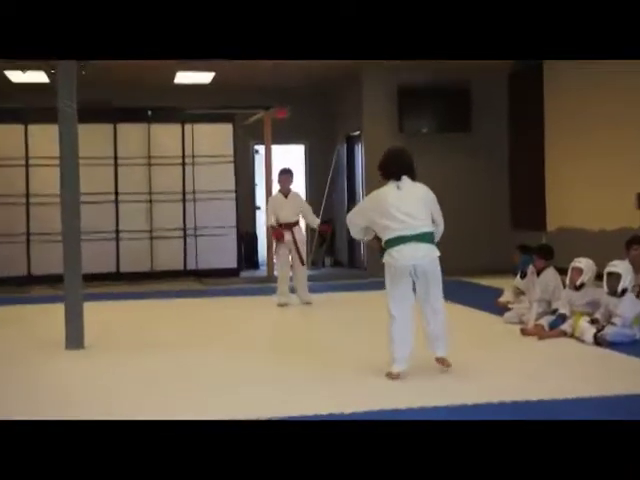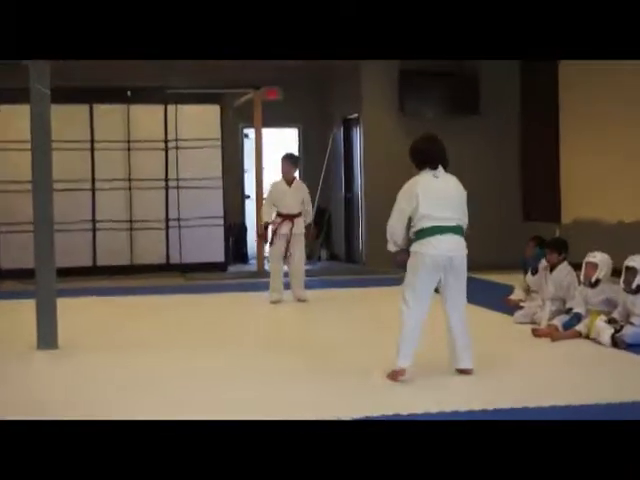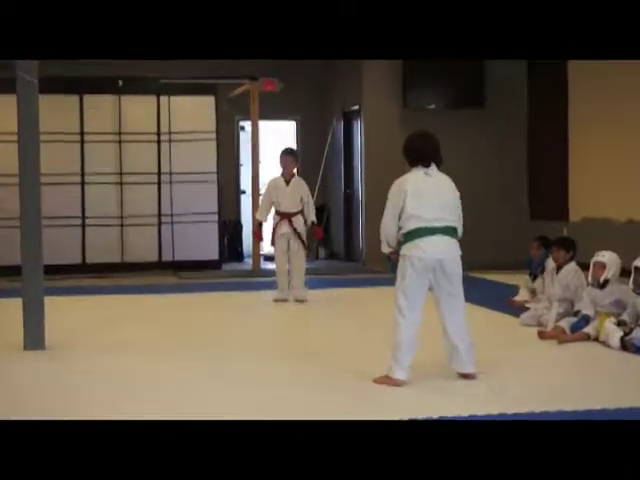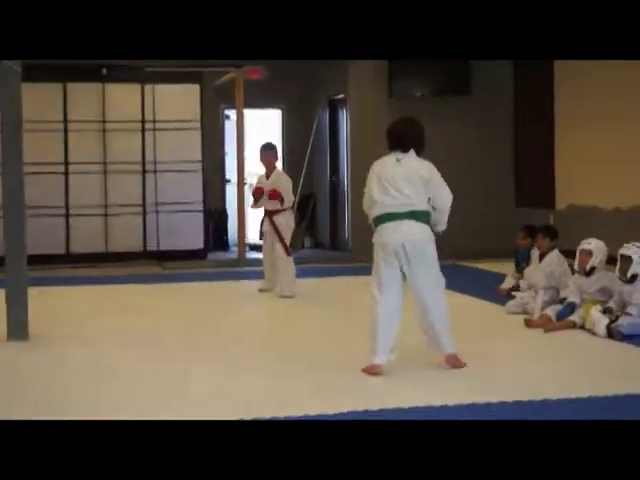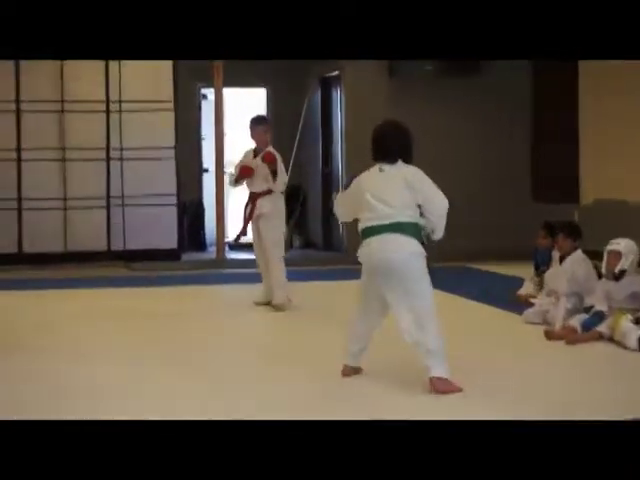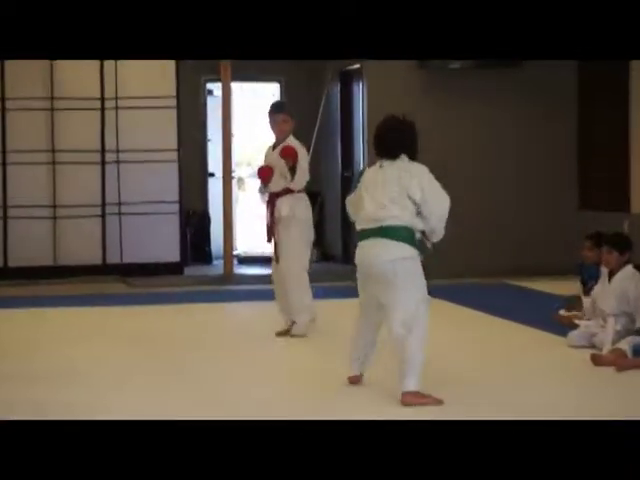
dt=0.4s
person 1, frame 1
left shoulder: (377, 197)
right shoulder: (423, 190)
left elbow: (353, 221)
right elbow: (439, 224)
left wrist: (374, 234)
left hip: (397, 256)
right hip: (426, 252)
left knee: (399, 311)
right knee: (434, 304)
left ankle: (398, 366)
right ankle: (440, 353)
person 1, frame 2
left shoulder: (414, 185)
right shoulder: (456, 184)
left elbow: (396, 223)
right elbow: (463, 220)
left wrist: (399, 249)
left hip: (427, 249)
right hip: (456, 247)
left knee: (413, 307)
right knee: (456, 306)
left ankle: (402, 364)
right ankle: (464, 362)
person 1, frame 3
left shoulder: (403, 183)
right shoulder: (448, 183)
left elbow: (389, 223)
right elbow: (457, 222)
left wrist: (392, 248)
left hip: (417, 250)
right hip: (448, 248)
left knee: (407, 312)
right knee: (453, 309)
left ankle: (398, 373)
right ankle: (466, 366)
person 1, frame 4
left shoulder: (378, 167)
right shoulder: (425, 168)
left elbow: (368, 203)
right elbow: (443, 201)
right wrist: (435, 226)
left hip: (386, 234)
right hip: (417, 232)
left knee: (385, 297)
right knee: (431, 293)
left ankle: (378, 360)
right ankle: (449, 351)
person 1, frame 5
left shoulder: (363, 180)
right shoulder: (413, 175)
left elbow: (342, 210)
right elbow: (438, 207)
left wrist: (342, 195)
right wrist: (433, 232)
left hip: (372, 248)
right hip: (404, 246)
left knee: (368, 310)
right knee: (422, 310)
left ankle: (351, 362)
right ankle: (437, 374)
person 1, frame 6
left shoulder: (369, 175)
right shoulder: (414, 172)
left elbow: (353, 208)
right elbow: (438, 207)
right wrist: (431, 232)
left hip: (366, 249)
right hip: (397, 252)
left knee: (370, 313)
right knee: (412, 319)
left ankle: (356, 370)
person 2, frame 1
left shoulder: (297, 197)
right shoulder: (273, 199)
left elbow: (307, 213)
right elbow: (271, 216)
left wrist: (320, 226)
right wrist: (274, 229)
left hip: (296, 234)
right hip: (281, 235)
left knee: (300, 266)
right knee: (282, 267)
left ankle: (304, 296)
right ankle: (283, 297)
person 2, frame 2
left shoulder: (302, 186)
right shoulder: (275, 186)
left elbow: (307, 207)
right elbow: (268, 206)
left wrist: (308, 225)
right wrist: (265, 227)
left hip: (297, 226)
right hip: (280, 226)
left knee: (298, 261)
right knee: (276, 261)
left ankle: (299, 293)
right ankle: (276, 294)
person 2, frame 3
left shoulder: (300, 184)
right shoulder: (273, 183)
left elbow: (308, 204)
right elbow: (265, 204)
left wrist: (313, 225)
right wrist: (259, 225)
left hip: (297, 223)
right hip: (280, 224)
left knee: (298, 259)
right knee: (280, 260)
left ankle: (298, 292)
right ankle: (282, 292)
person 2, frame 4
left shoulder: (283, 178)
right shoulder: (261, 179)
left elbow: (290, 199)
right elbow: (256, 204)
left wrist: (281, 198)
right wrist: (256, 198)
left hip: (283, 219)
right hip: (269, 220)
left knee: (282, 254)
right knee: (268, 253)
left ankle: (287, 289)
right ankle: (269, 283)
person 2, frame 5
left shoulder: (273, 157)
right shoulder: (248, 156)
left elbow: (280, 185)
right elbow: (233, 181)
left wrist: (272, 169)
right wrist: (239, 175)
left hip: (271, 206)
right hip: (256, 206)
left knee: (273, 251)
right knee: (261, 252)
left ankle: (280, 296)
right ankle: (270, 293)
person 2, frame 6
left shoulder: (296, 148)
right shoulder: (270, 151)
left elbow: (299, 182)
left wrist: (291, 165)
right wrist: (264, 180)
left hip: (294, 208)
right hip: (277, 209)
left knee: (293, 265)
right knee: (280, 267)
